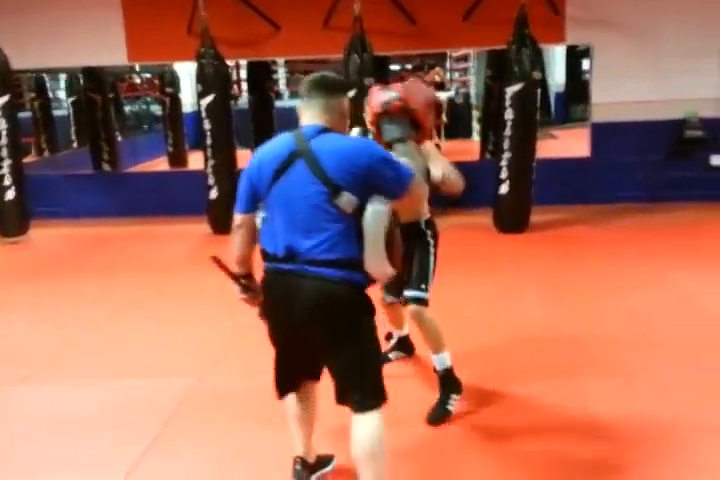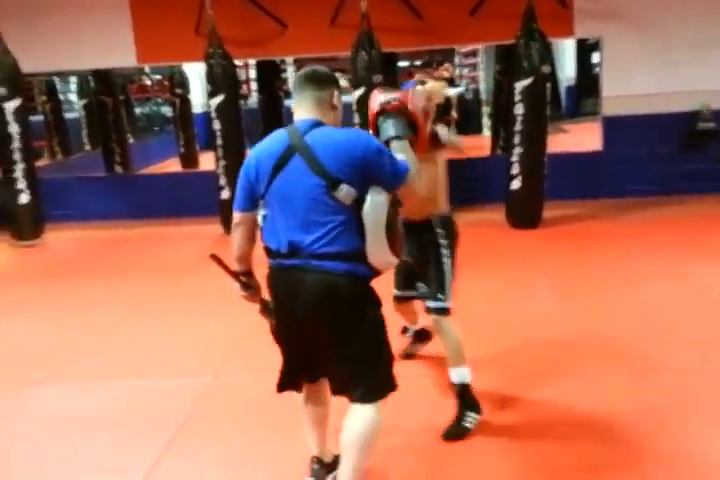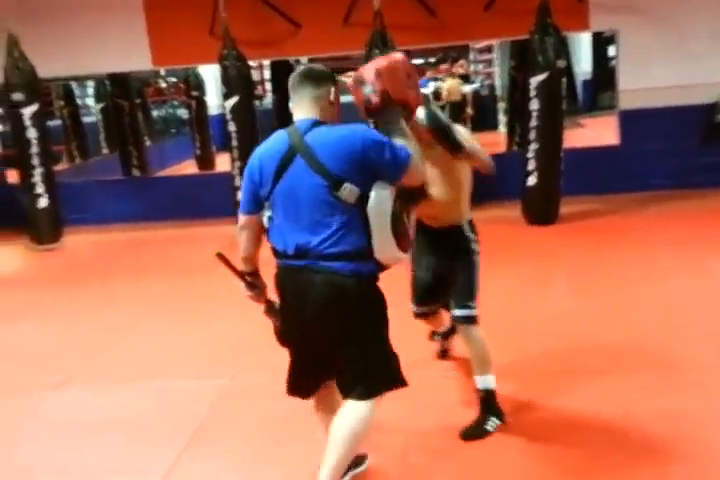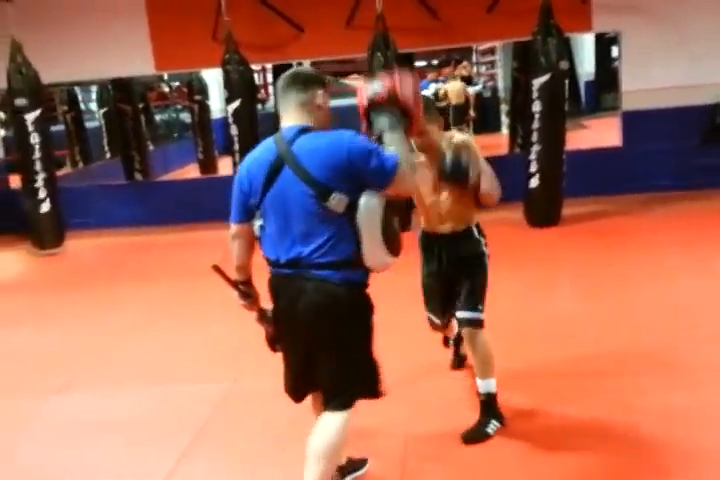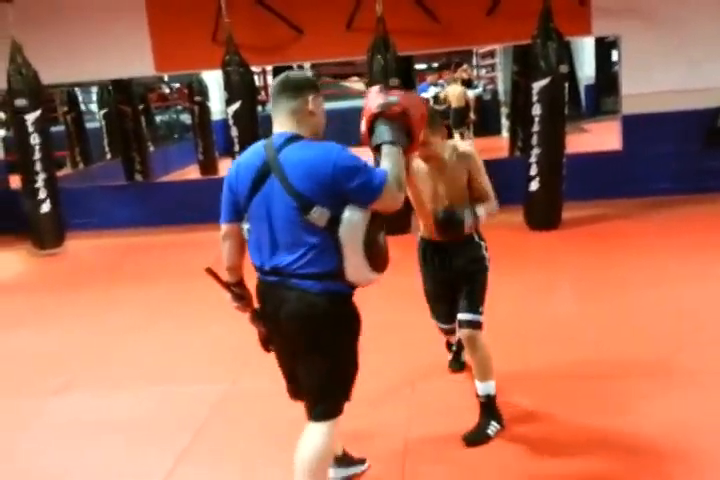
dt=0.1s
person 1, frame 1
left shoulder: (264, 155)
right shoulder: (360, 152)
left elbow: (242, 225)
right elbow: (416, 195)
left wrist: (245, 278)
left hip: (281, 286)
right hip: (336, 291)
left knee: (300, 377)
right knee: (365, 401)
person 1, frame 2
left shoulder: (261, 152)
right shoulder: (355, 144)
left elbow: (242, 224)
right elbow: (411, 187)
left wrist: (245, 275)
right wrist: (398, 137)
left hip: (286, 282)
right hip: (340, 284)
left knee: (310, 375)
right knee: (367, 393)
person 1, frame 3
left shoulder: (263, 154)
right shoulder: (356, 140)
left elbow: (247, 226)
right elbow: (415, 173)
left wrist: (251, 276)
right wrist: (398, 124)
left hip: (294, 283)
right hip: (346, 284)
left knee: (323, 377)
right knee: (363, 392)
person 1, frame 4
left shoulder: (253, 161)
right shoulder: (344, 147)
left elbow: (239, 235)
right elbow: (405, 182)
left wrist: (244, 285)
right wrist: (393, 129)
left hip: (287, 290)
right hip: (336, 291)
left knee: (321, 384)
right knee: (340, 403)
person 1, frame 5
left shoulder: (243, 165)
right shoulder: (329, 159)
left elbow: (229, 236)
right elbow: (394, 196)
left wrist: (237, 286)
right wrist: (391, 142)
left hip: (274, 297)
right hip: (321, 301)
left knee: (313, 385)
right knee: (324, 411)
person 2, frame 1
left shoulder: (420, 147)
left elbow: (455, 186)
left hip: (419, 230)
left knee: (416, 306)
right knee: (388, 298)
left ankle: (450, 384)
right ankle: (400, 341)
person 2, frame 2
left shoulder: (431, 138)
left elbow: (454, 142)
left hip: (436, 230)
right hip: (407, 229)
left knee: (438, 314)
right knee: (401, 296)
left ankle: (468, 403)
right ankle: (417, 331)
person 2, frame 3
left shoulder: (453, 138)
left elbow: (486, 165)
left wrist: (457, 138)
left hip: (459, 236)
right hip: (425, 237)
left knee: (464, 323)
right knee: (423, 308)
left ankle: (491, 409)
right ankle: (441, 329)
person 2, frame 4
left shoulder: (462, 146)
left elbow: (492, 197)
left wrist: (474, 180)
left hip: (467, 242)
right hip: (432, 243)
left knee: (471, 326)
right knee: (439, 318)
left ankle: (491, 411)
right ankle: (454, 338)
person 2, frame 5
left shoulder: (464, 155)
right shoulder: (408, 166)
left elbow: (491, 201)
left wrist: (471, 217)
left hip: (467, 247)
right hip: (430, 250)
left knee: (468, 329)
right knee: (446, 323)
left ankle: (491, 412)
right ankle: (456, 345)
